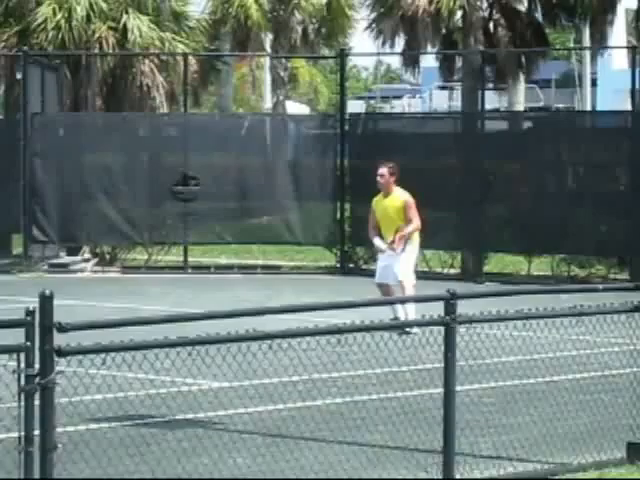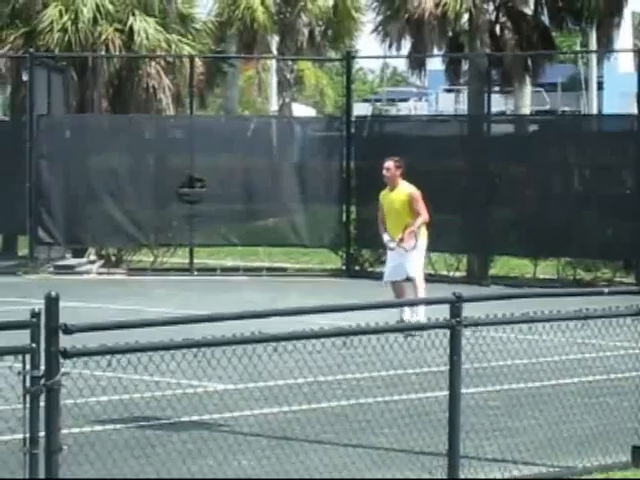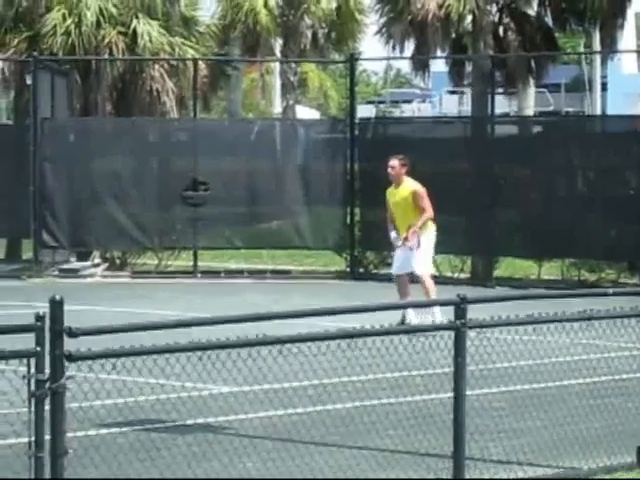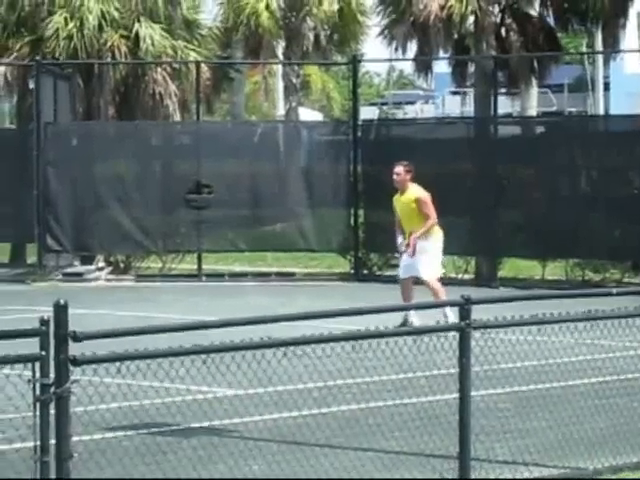
dt=0.1s
person 1, frame 1
left shoulder: (405, 199)
right shoulder: (376, 201)
left elbow: (416, 224)
right elbow: (372, 227)
left wrist: (402, 234)
right wrist: (377, 241)
left hip: (406, 246)
right hip: (388, 248)
left knee: (404, 279)
right knee: (381, 282)
left ankle: (410, 321)
right ankle: (399, 314)
person 1, frame 2
left shoulder: (410, 191)
right shoulder: (383, 195)
left elbow: (424, 216)
right elbow: (381, 221)
left wrist: (412, 229)
right wrist: (386, 236)
left hip: (414, 240)
right hip: (396, 243)
left knee: (415, 275)
right knee: (394, 280)
left ankle: (420, 316)
right ankle: (406, 315)
person 1, frame 3
left shoulder: (415, 189)
right shoulder: (389, 192)
left elbow: (429, 213)
right elbow: (390, 218)
left wrist: (415, 228)
right wrist: (393, 233)
left hip: (422, 235)
right hip: (406, 238)
left knee: (422, 273)
right knee: (399, 275)
left ankle: (436, 315)
right ankle: (408, 315)
person 1, frame 4
left shoulder: (419, 195)
right shoulder: (396, 199)
left elbow: (433, 220)
left wrist: (416, 235)
right wrist: (400, 238)
left hip: (429, 240)
right hip: (413, 243)
left knee: (429, 279)
right knee: (404, 279)
left ankle: (449, 317)
right ankle: (410, 318)
